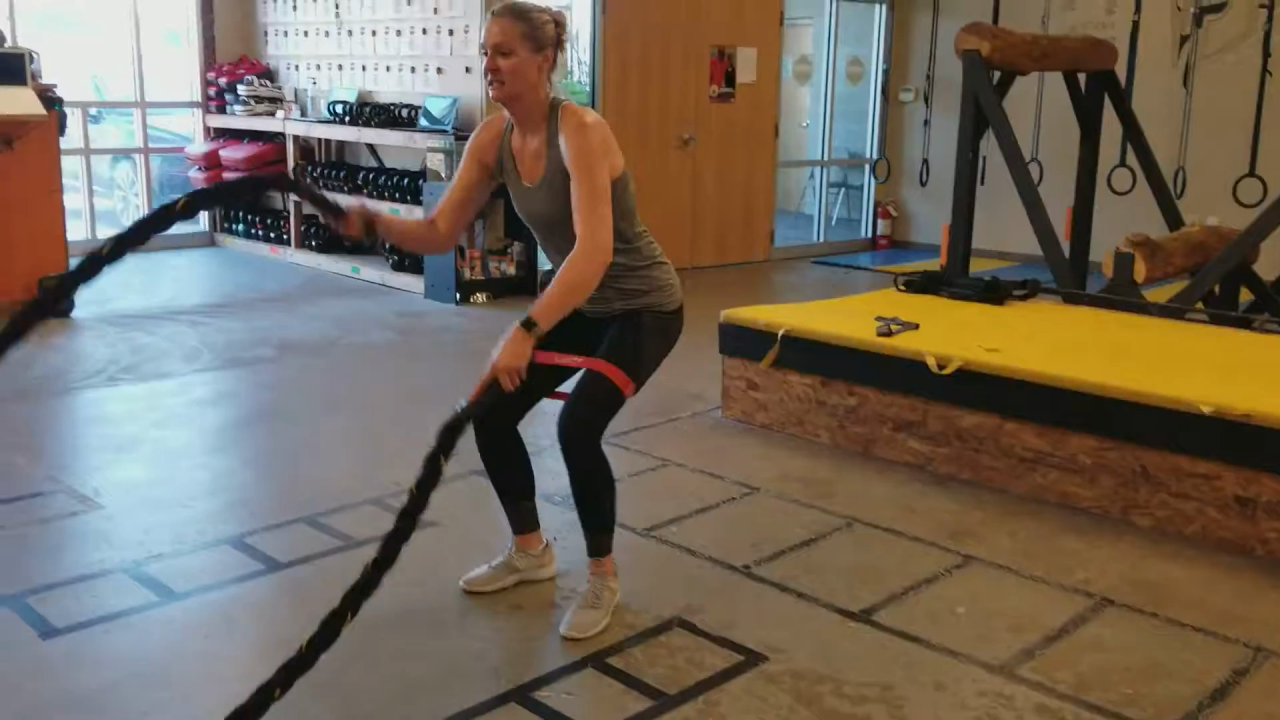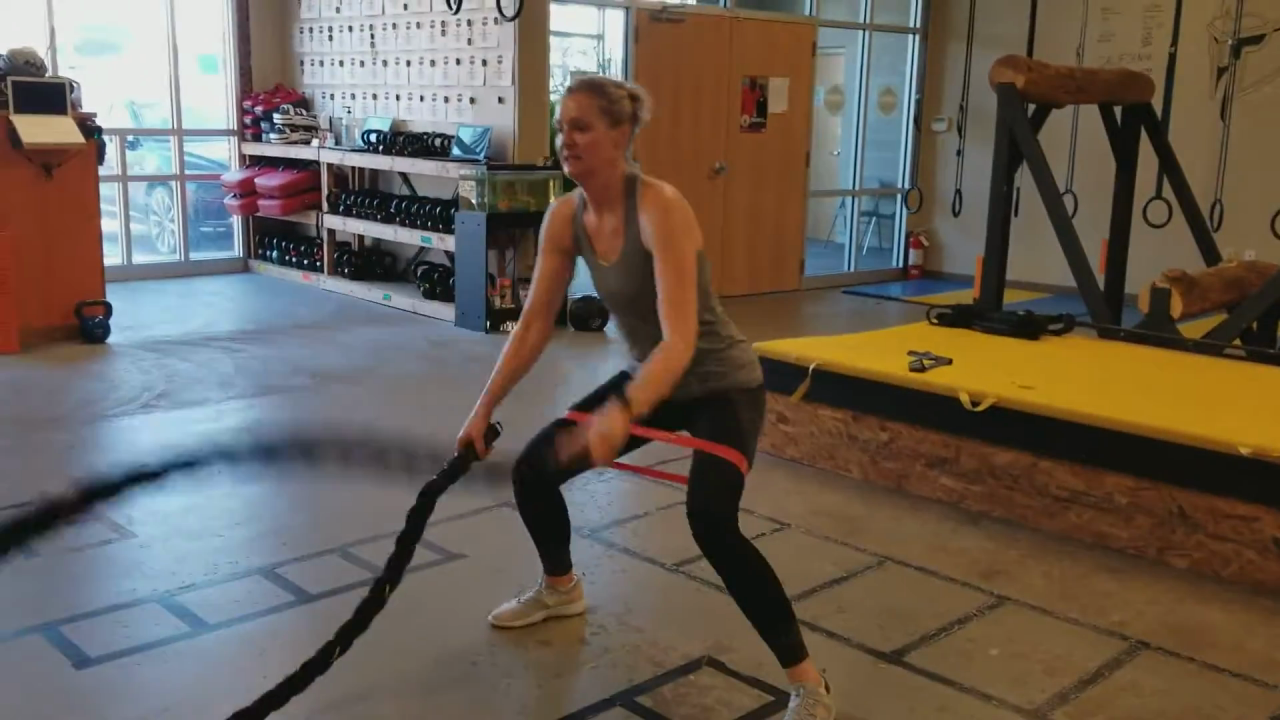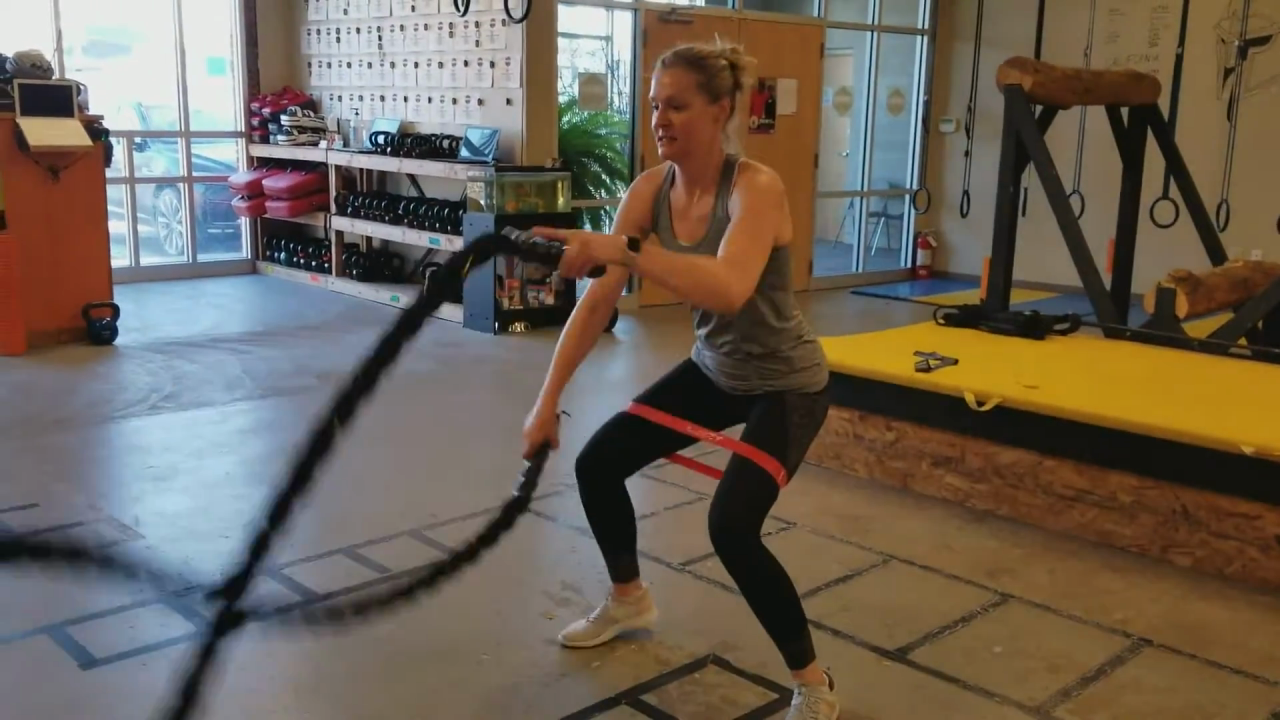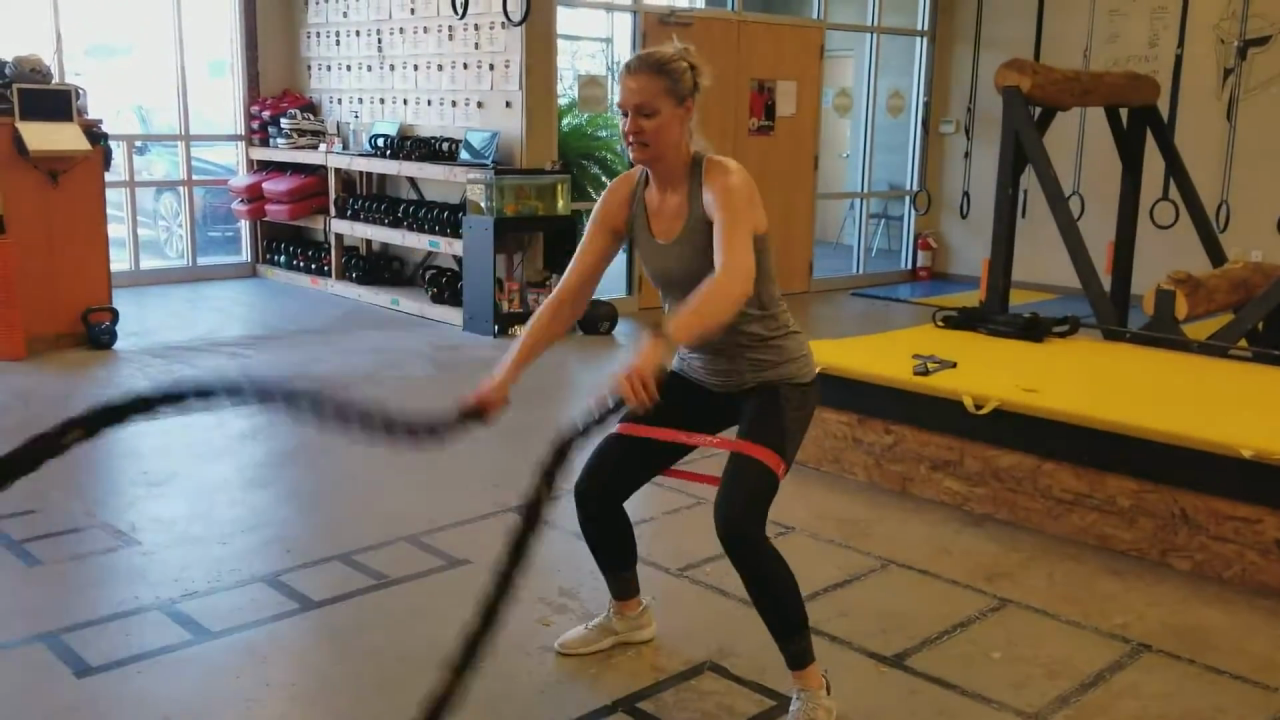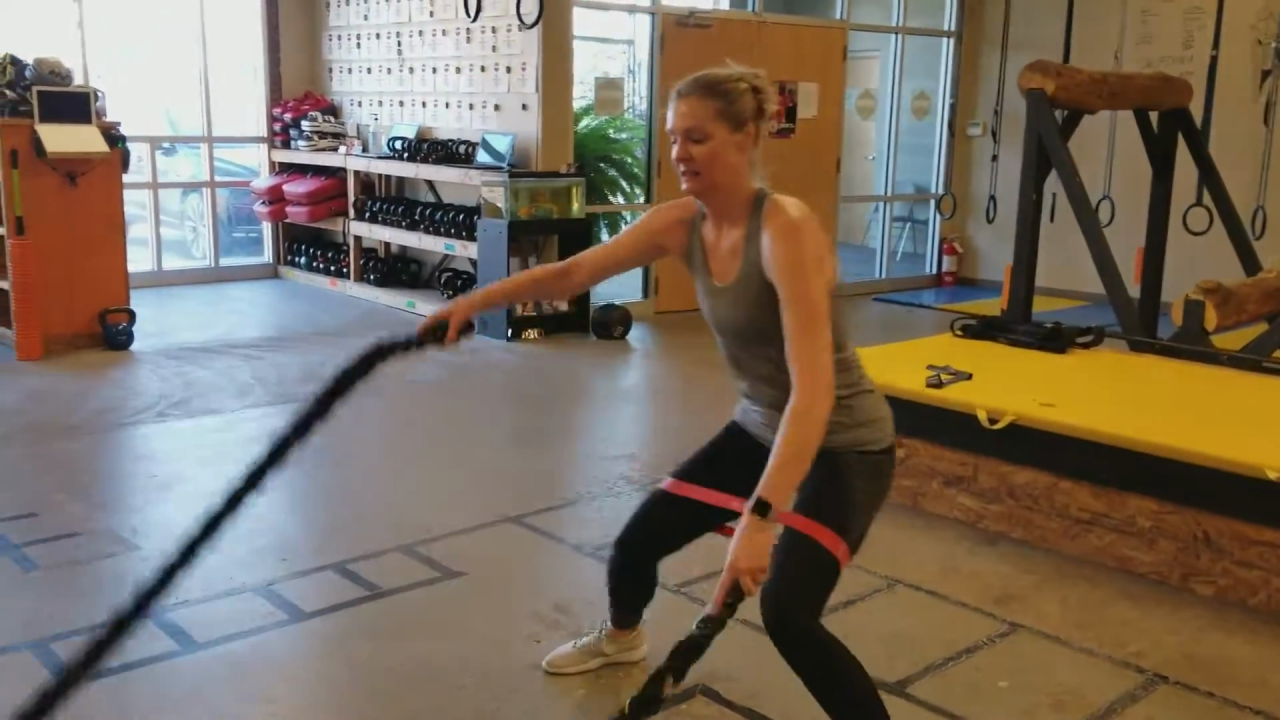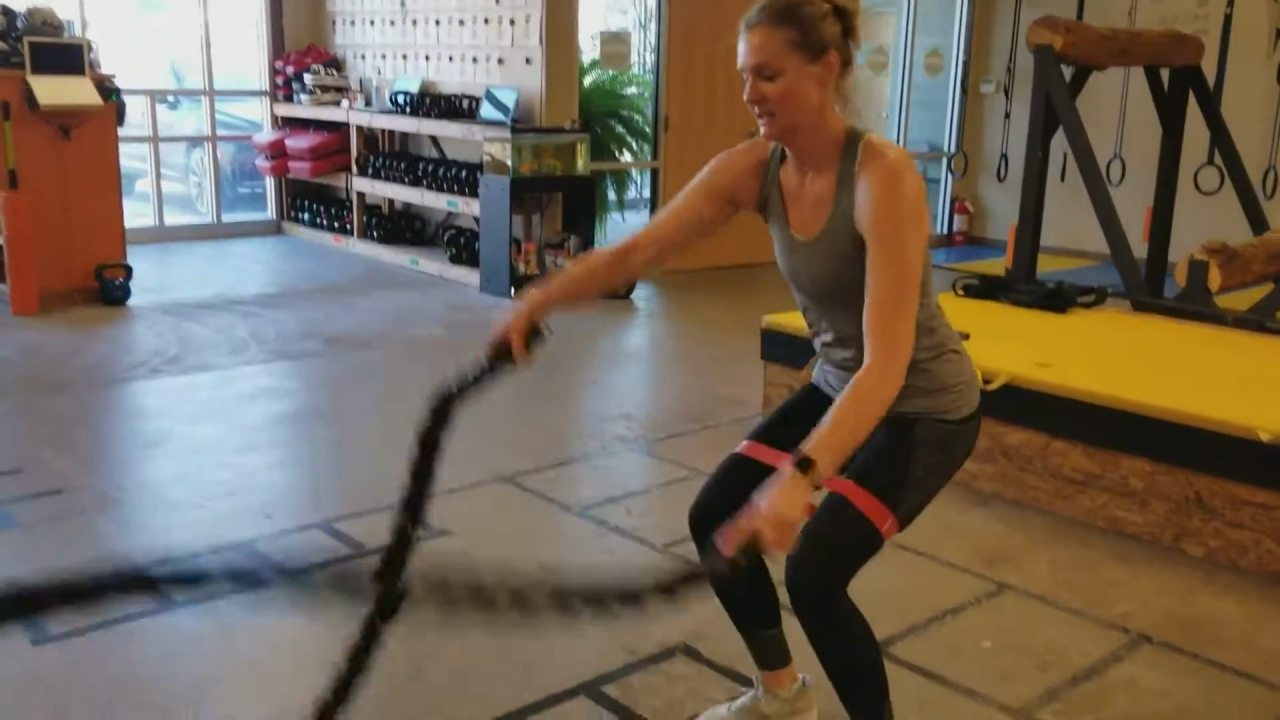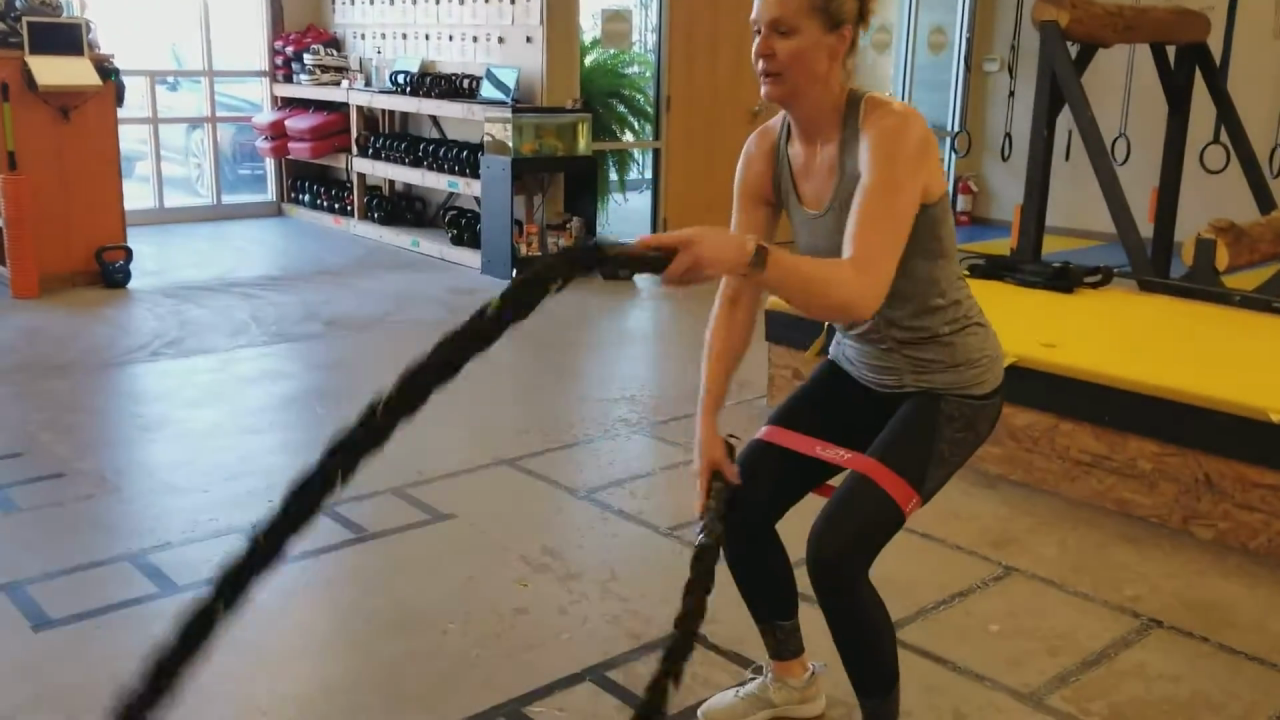
dt=0.5s
person 1, frame 1
left shoulder: (581, 130)
right shoulder: (492, 139)
left elbow: (595, 249)
right elbow: (439, 234)
left wrist: (527, 332)
right wrist: (374, 222)
left hip: (641, 302)
right hip: (578, 299)
left knee: (578, 425)
right knee: (489, 413)
left ankle: (603, 577)
right ankle: (531, 550)
person 1, frame 2
left shoulder: (660, 208)
right shoulder: (565, 216)
left elbow: (679, 340)
right elbow: (534, 324)
left wrist: (622, 414)
right wrist: (482, 410)
left hip: (722, 384)
right hip: (646, 377)
left knee: (711, 524)
right knee: (532, 468)
right ankle: (561, 589)
person 1, frame 3
left shoulder: (756, 189)
right shoulder: (650, 189)
left elbow: (727, 290)
right elbow: (596, 301)
left wrist: (621, 252)
right wrist: (546, 400)
left hip: (784, 383)
right hip: (712, 368)
left knee: (731, 526)
right knee: (597, 462)
right ankle: (629, 599)
person 1, frame 4
left shoulder: (724, 180)
right shoulder: (624, 192)
left elbow: (735, 284)
right elbow: (568, 296)
left wrist: (654, 350)
right wrist: (506, 375)
left hip: (772, 374)
right hip: (696, 373)
left knee: (738, 524)
right knee: (596, 488)
right ankle: (629, 612)
person 1, frame 5
left shoulder: (789, 229)
right shoulder: (682, 224)
left elbow: (814, 388)
right elbow: (572, 273)
left wrist: (758, 518)
right wrist: (475, 301)
left hip: (846, 443)
right hip: (761, 426)
left knee: (787, 612)
right knee: (639, 541)
right ankle: (621, 637)
person 1, frame 6
left shoulder: (885, 177)
right shoulder: (755, 165)
left elbow: (886, 363)
right elbow: (641, 250)
left wrist: (798, 485)
right wrist: (540, 299)
left hip: (926, 407)
right hip: (837, 384)
left knee: (814, 574)
right knee: (714, 517)
person 1, frame 7
left shoulder: (894, 133)
right shoulder: (765, 148)
left elbow: (857, 294)
right elbow: (735, 301)
left wrist: (748, 255)
right wrist: (705, 423)
left hip: (947, 381)
right hip: (857, 366)
left knee: (835, 550)
right knee: (739, 506)
